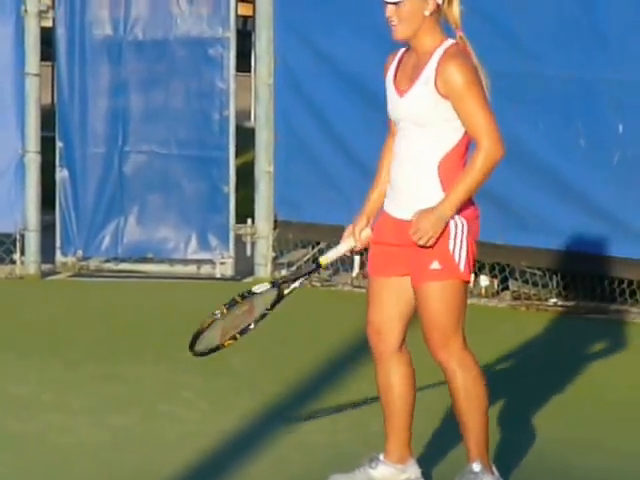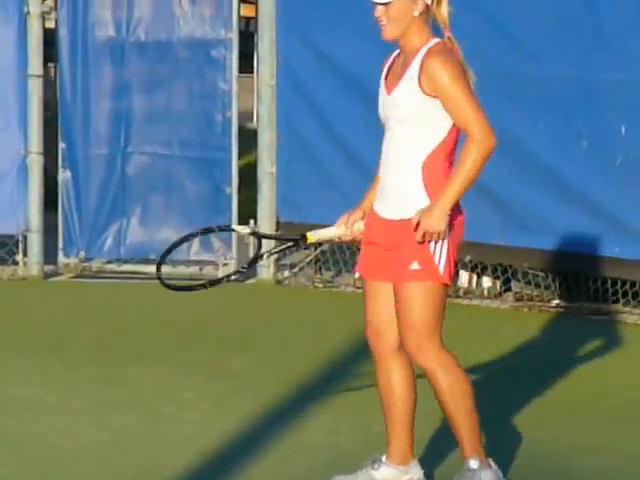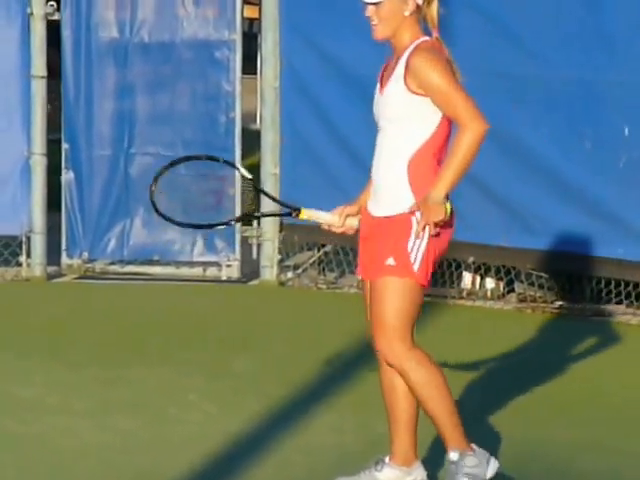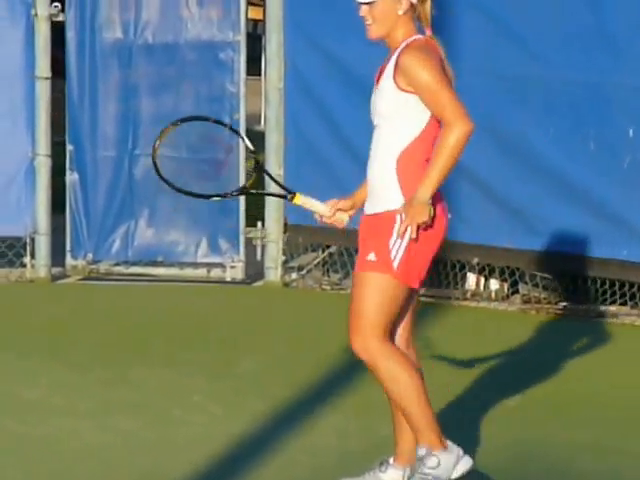
dt=0.1s
person 1, frame 1
left shoulder: (454, 64)
right shoulder: (397, 63)
left elbow: (491, 148)
left wrist: (442, 211)
right wrist: (368, 211)
left hip: (444, 225)
right hip: (396, 221)
left knee: (447, 348)
right knee: (383, 338)
person 1, frame 2
left shoulder: (436, 61)
right shoulder: (394, 64)
left elbow: (482, 137)
left wrist: (442, 204)
right wrist: (365, 208)
left hip: (425, 225)
right hip: (389, 222)
left knee: (422, 347)
right knee: (381, 342)
person 1, frame 3
left shoulder: (424, 58)
right shoulder: (395, 63)
left elbow: (475, 126)
left wrist: (438, 196)
right wrist: (360, 203)
left hip: (417, 222)
right hip: (384, 219)
left knee: (393, 345)
right knee: (387, 343)
person 1, frame 4
left shoulder: (414, 55)
right shoulder: (400, 61)
left elbow: (460, 125)
left wrist: (420, 197)
right wrist: (356, 200)
left hip: (407, 221)
right hip: (388, 217)
left knee: (367, 340)
right knee: (392, 343)
